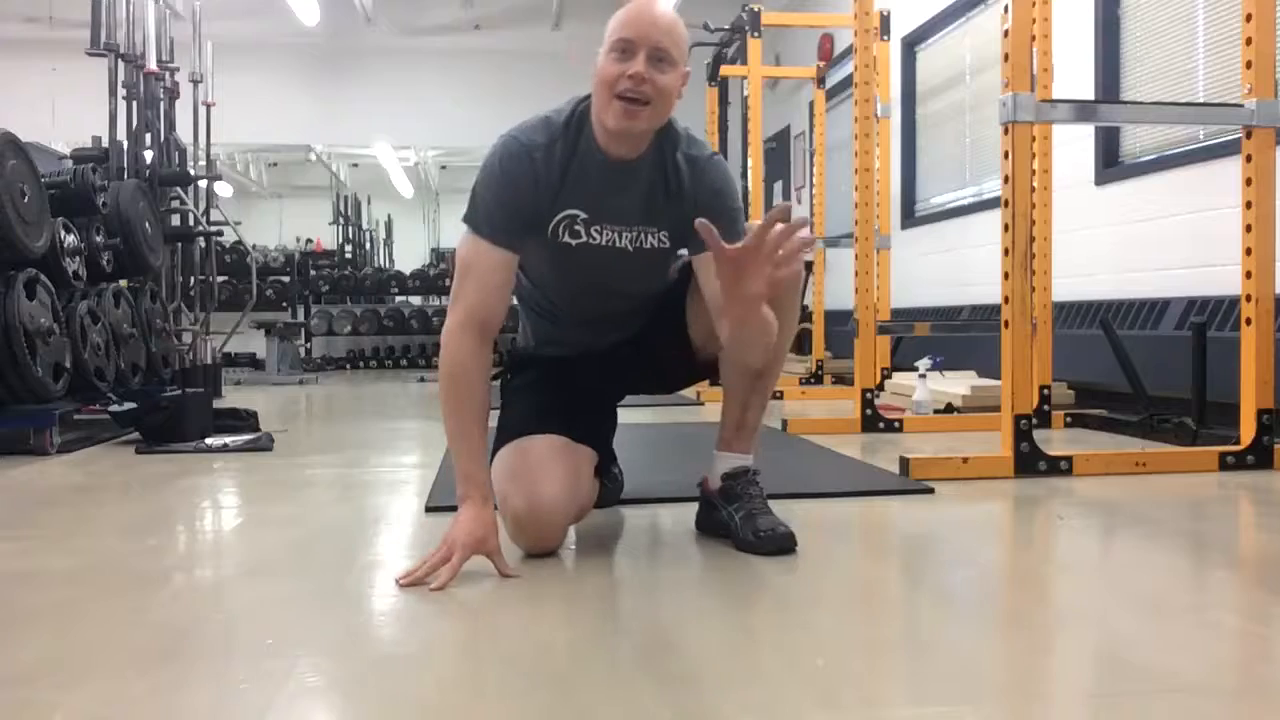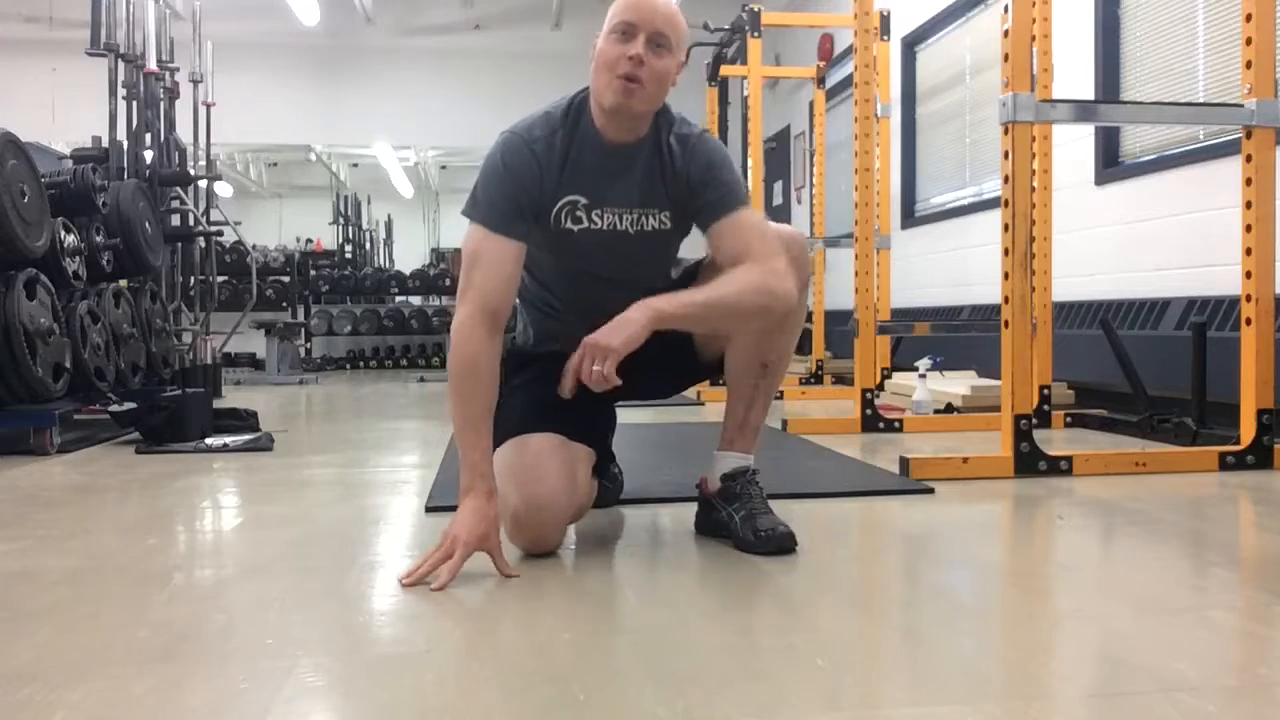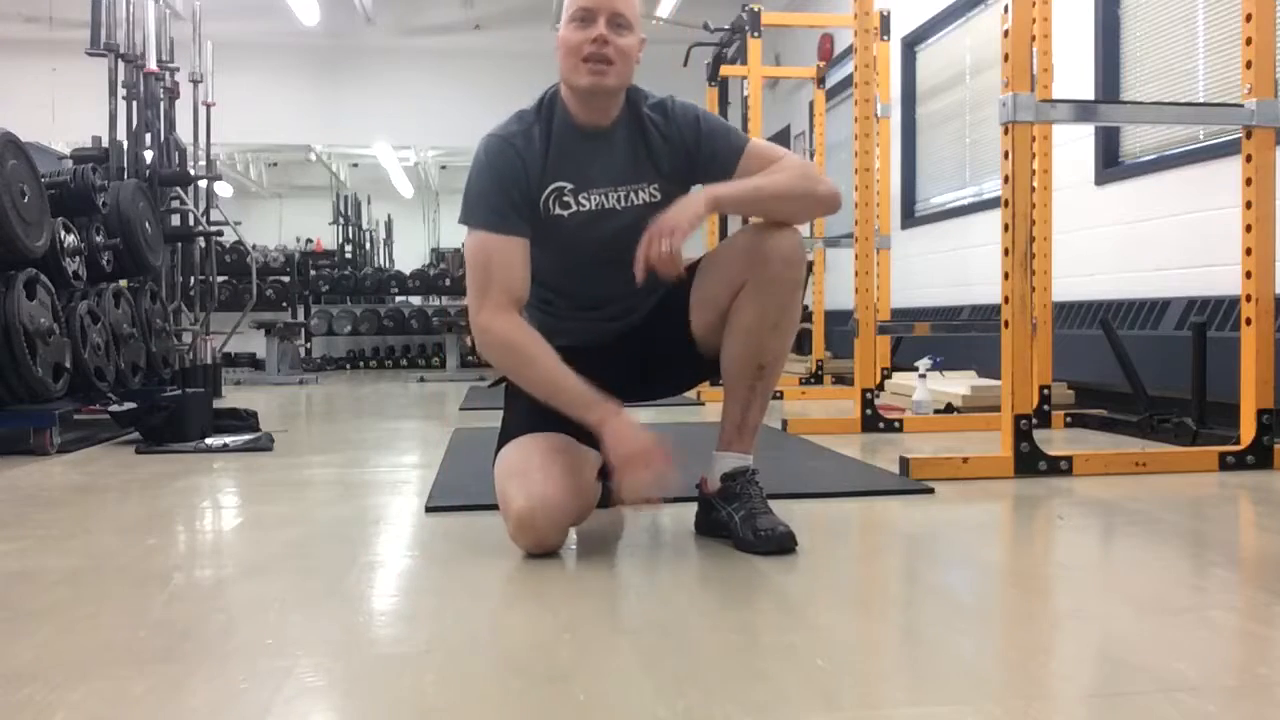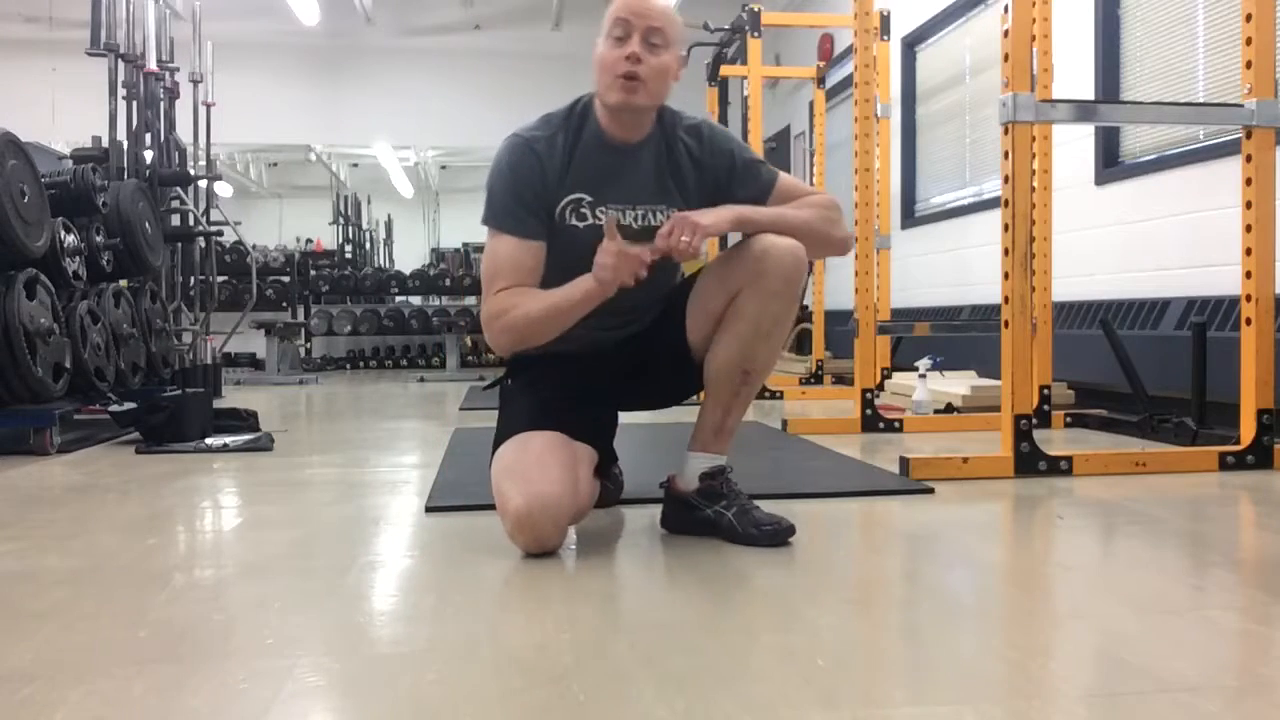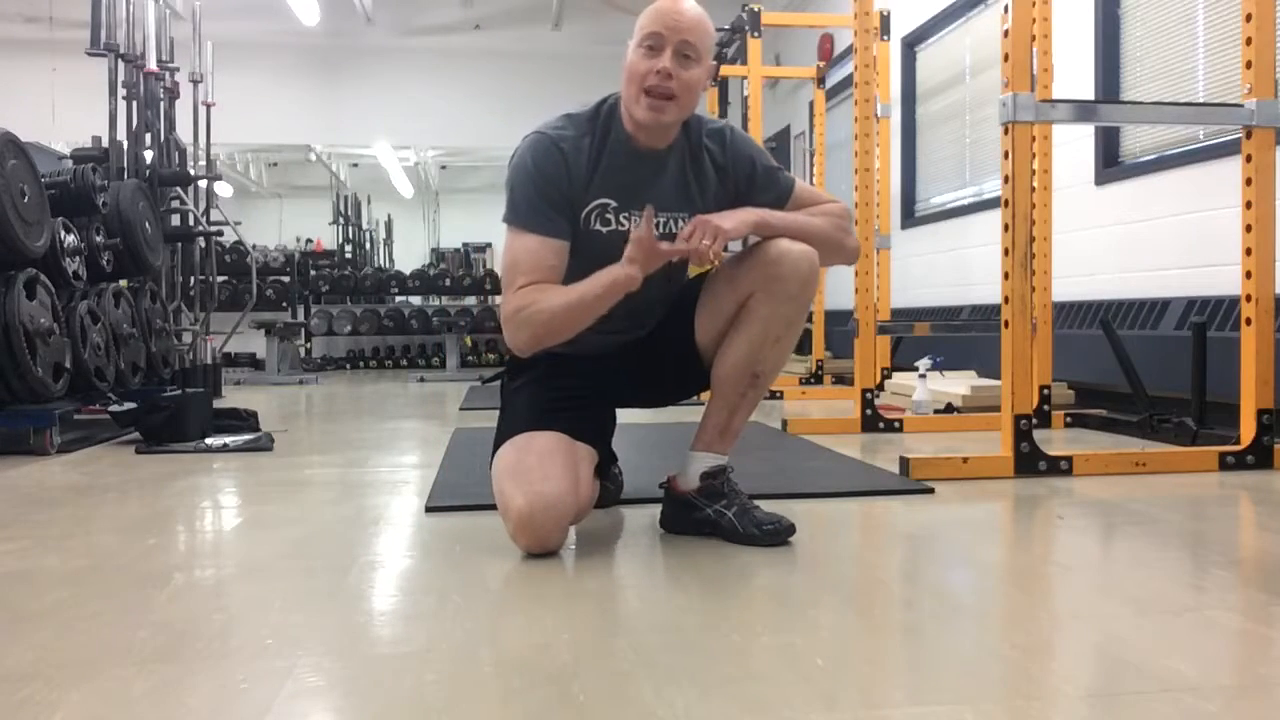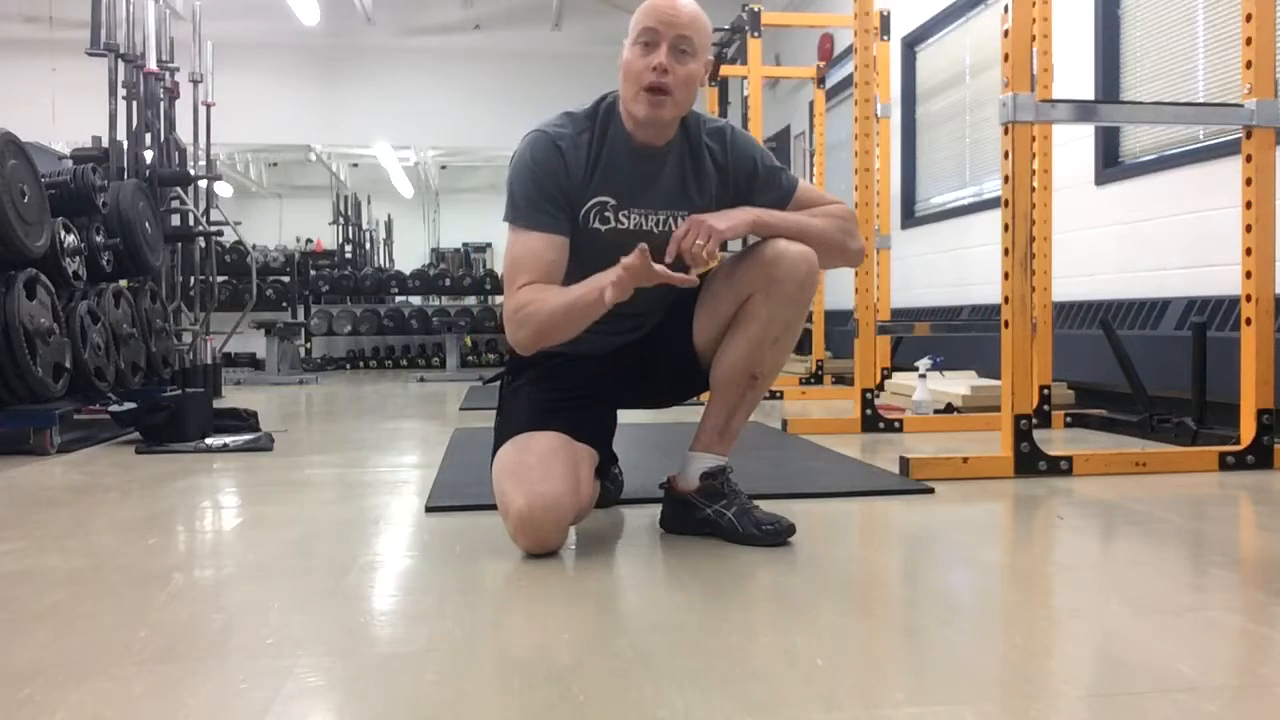
dt=0.4s
person 1, frame 1
left shoulder: (700, 172)
right shoulder: (525, 156)
left elbow: (755, 349)
right elbow: (469, 328)
left wrist: (743, 304)
right wrist: (475, 501)
left hip: (656, 331)
right hip: (558, 357)
left knee: (779, 259)
right knee: (536, 523)
left ankle: (730, 482)
right ankle: (595, 471)
person 1, frame 2
left shoulder: (696, 155)
right shoulder: (529, 151)
left elbow: (777, 289)
right elbow: (479, 317)
left wrist: (646, 318)
right wrist: (479, 493)
left hip: (649, 340)
right hip: (553, 354)
left knee: (787, 255)
right knee: (532, 521)
left ankle: (732, 481)
right ankle: (592, 470)
person 1, frame 3
left shoulder: (674, 126)
right shoulder: (509, 152)
left elbow: (820, 190)
right elbow: (493, 321)
left wrist: (706, 197)
right wrist: (609, 420)
left hip: (658, 327)
right hip: (563, 356)
left knee: (777, 245)
right knee: (536, 521)
left ankle: (728, 483)
right ankle: (594, 469)
person 1, frame 4
left shoulder: (700, 147)
right shoulder: (531, 154)
left elbow: (833, 228)
right elbow: (500, 325)
left wrist: (732, 214)
right wrist: (597, 282)
left hip: (656, 341)
right hip: (560, 362)
left knee: (780, 256)
right knee: (535, 520)
left ankle: (700, 484)
right ankle: (593, 470)
person 1, frame 5
left shoulder: (722, 151)
right shoulder: (552, 153)
left elbow: (843, 234)
right elbow: (521, 329)
left wrist: (751, 218)
right wrist: (625, 272)
left hip: (664, 340)
right hip: (565, 360)
left knee: (792, 262)
right knee: (536, 520)
left ankle: (701, 483)
right ankle: (593, 471)
person 1, frame 6
left shoulder: (722, 150)
right shoulder: (553, 150)
left elbow: (848, 238)
right elbow: (524, 327)
left wrist: (748, 216)
right wrist: (613, 283)
left hip: (665, 340)
right hip: (566, 358)
left knee: (790, 262)
right knee: (536, 520)
left ankle: (700, 483)
right ankle: (593, 470)
